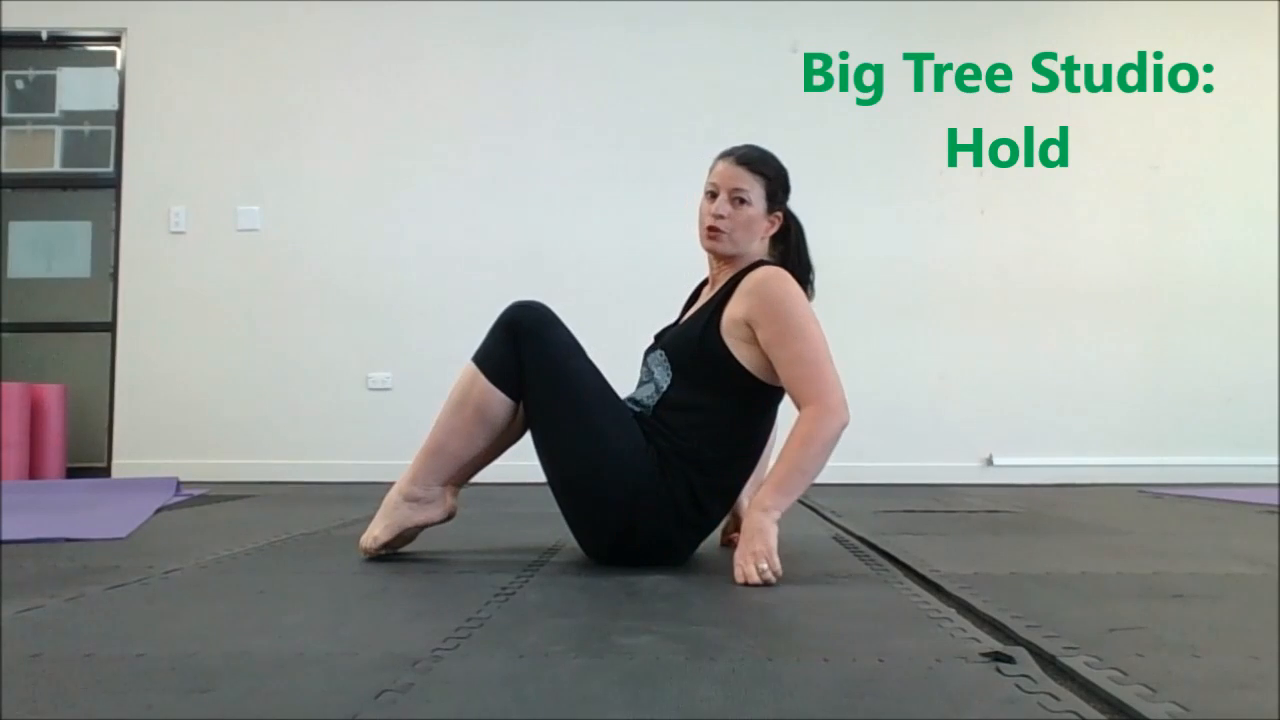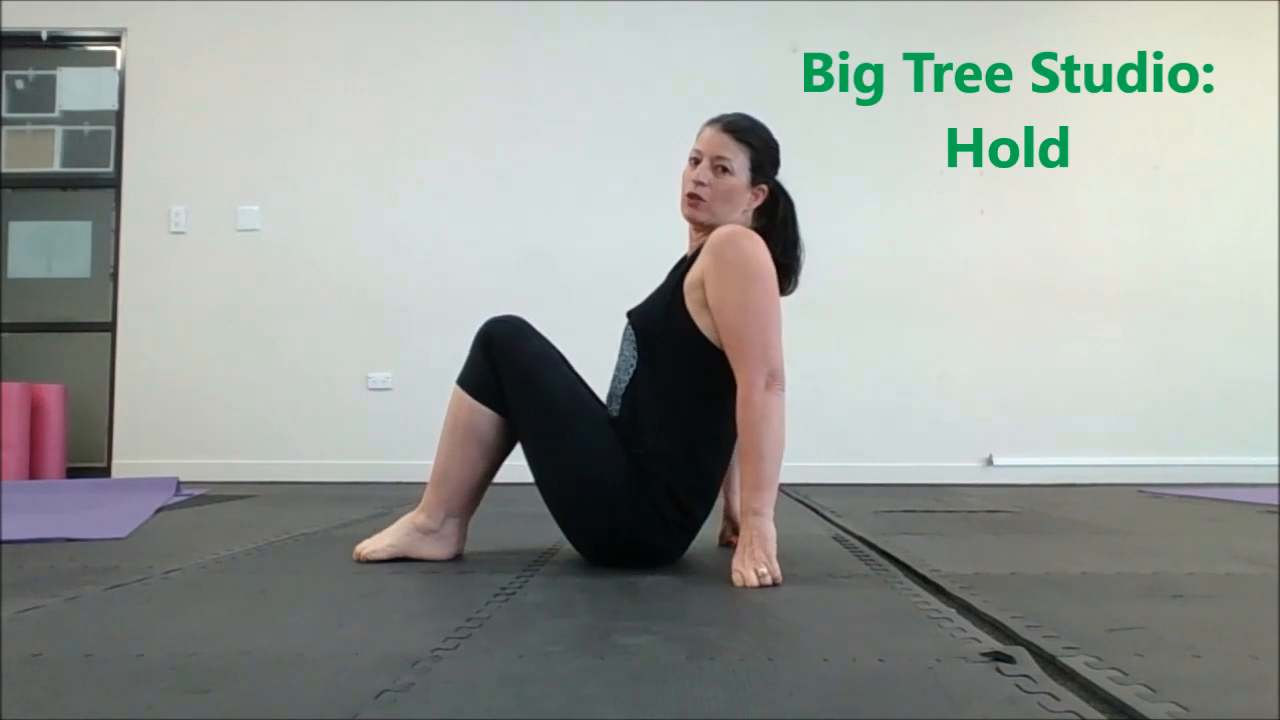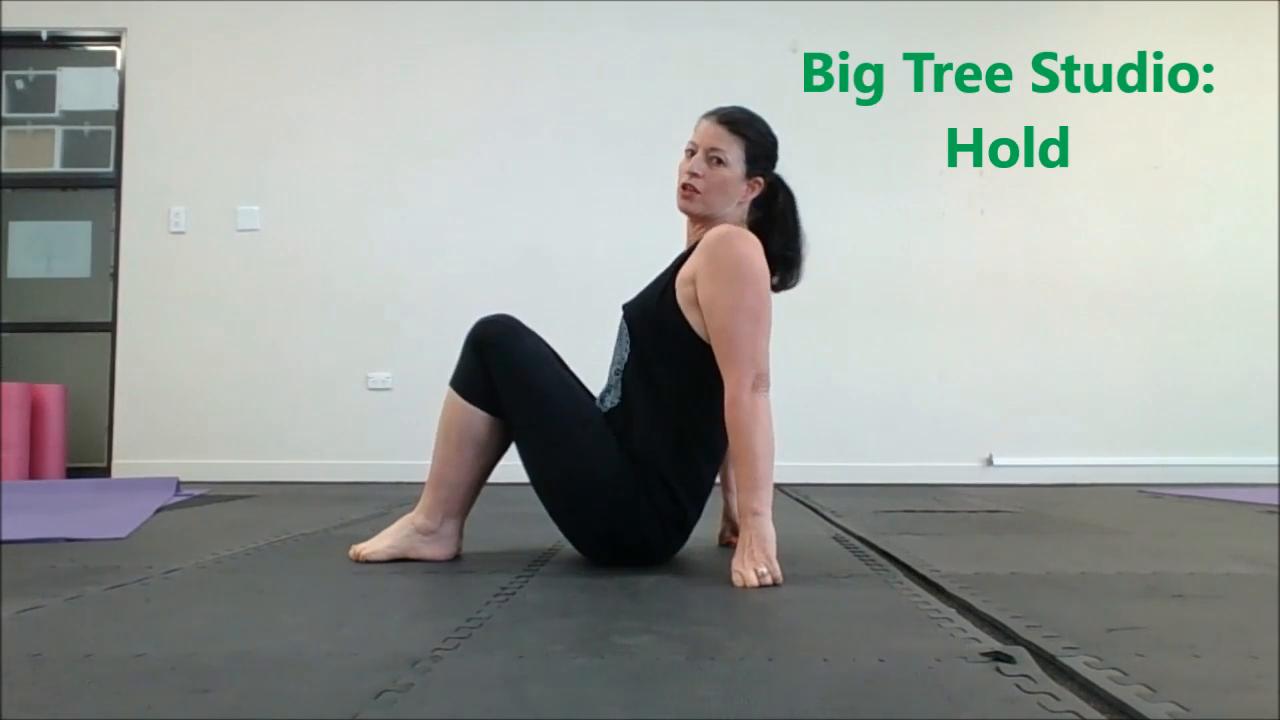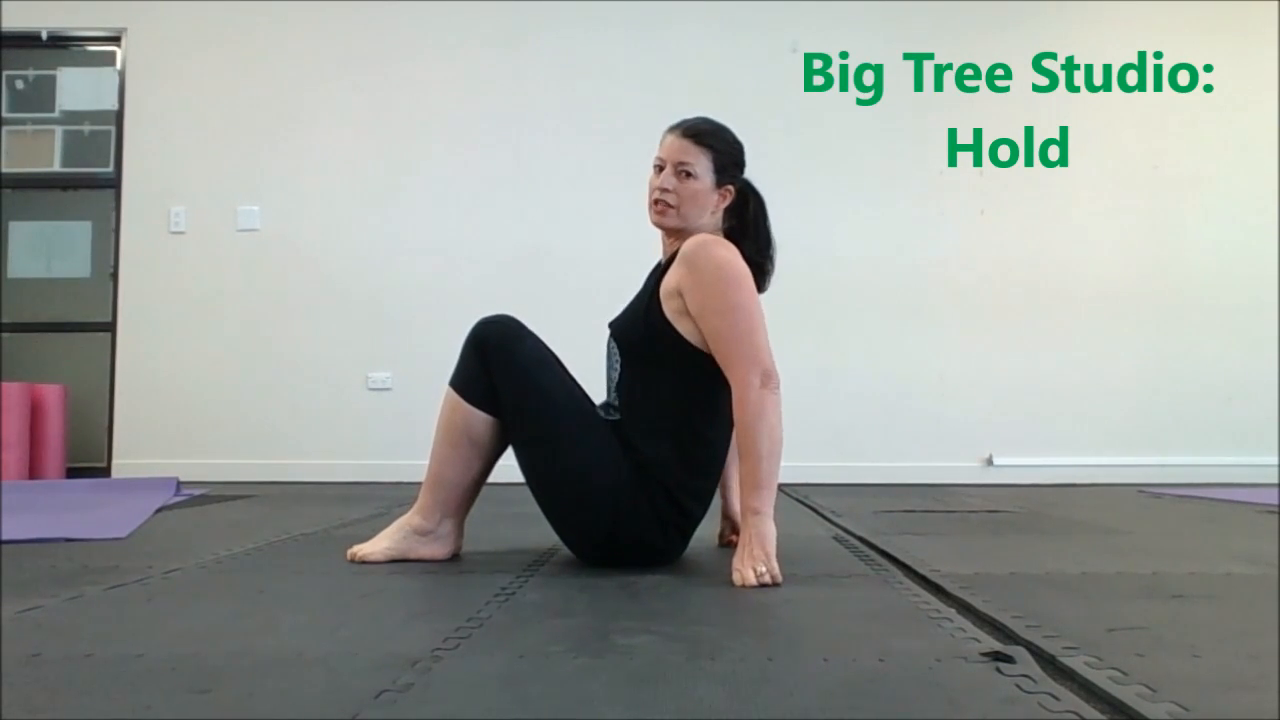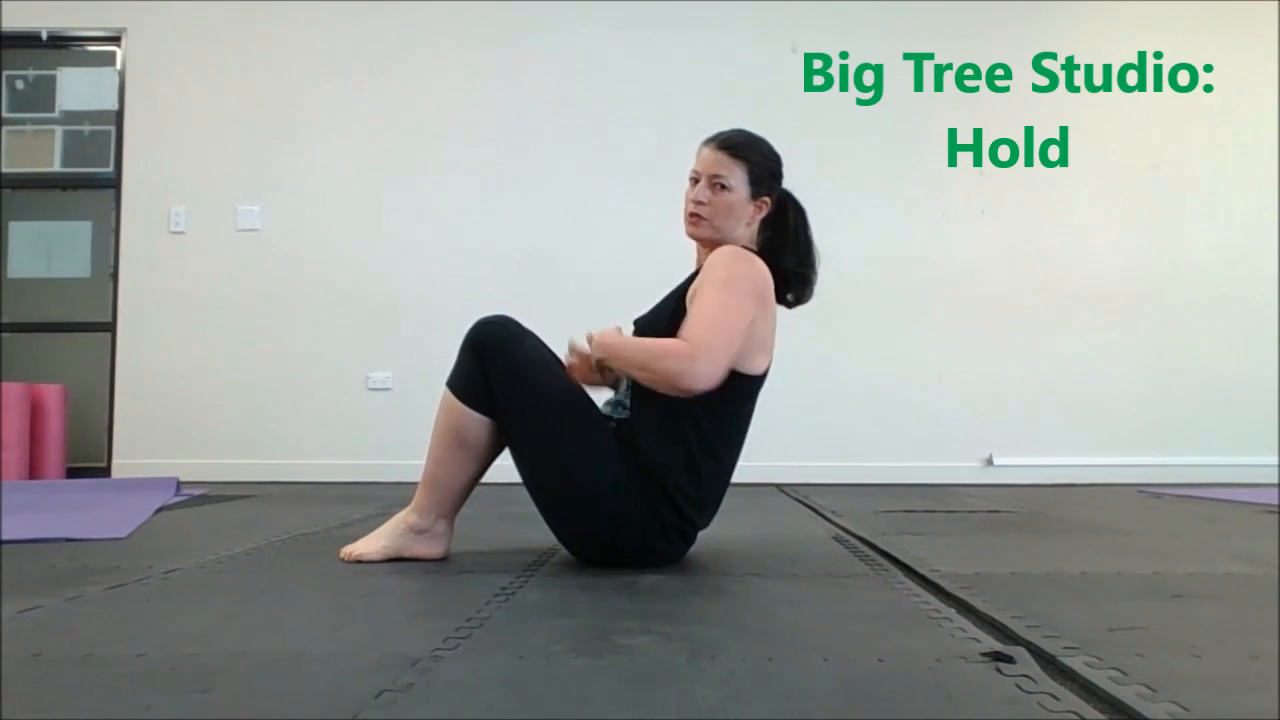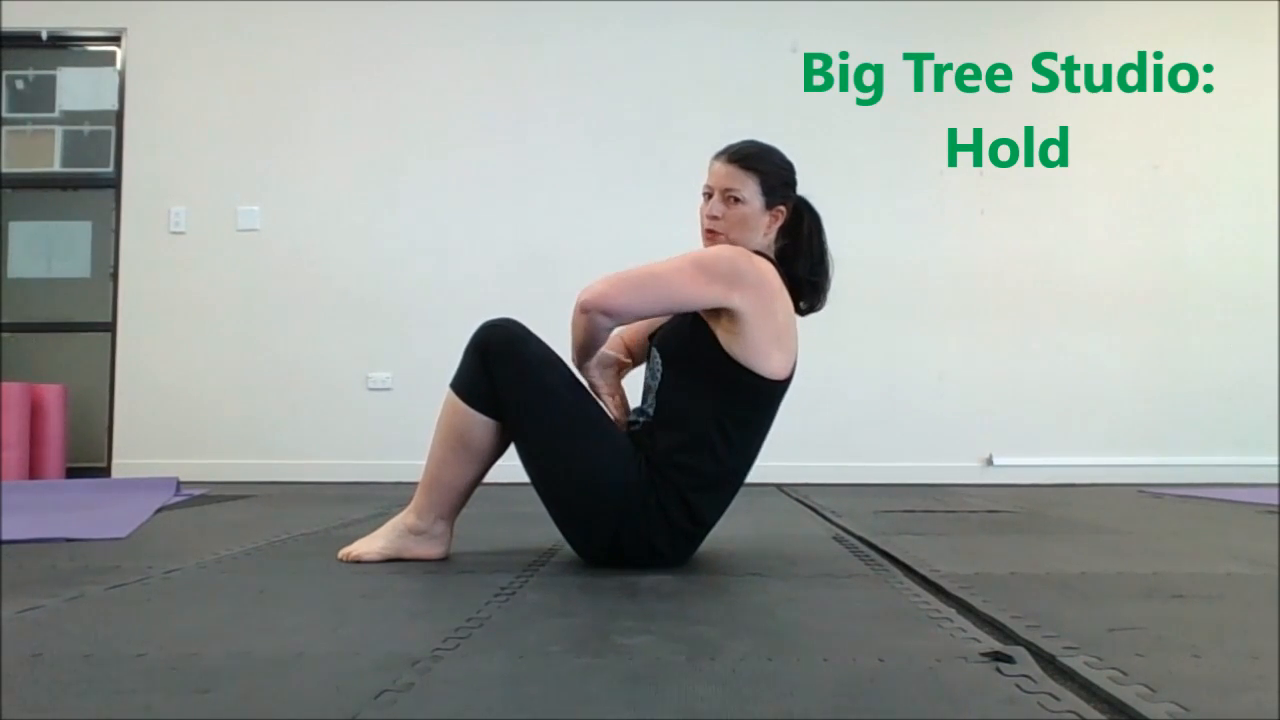
dt=0.7s
person 1, frame 1
left shoulder: (768, 289)
right shoulder: (712, 292)
left elbow: (827, 409)
right elbow: (741, 404)
left wrist: (763, 515)
right wrist: (739, 500)
left hip: (648, 513)
right hip: (639, 504)
left knee: (526, 327)
right knee: (532, 351)
left ankle: (419, 494)
right ankle: (434, 488)
person 1, frame 2
left shoulder: (736, 249)
right shoulder: (702, 259)
left elbow: (763, 385)
right elbow: (718, 395)
left wrist: (758, 524)
right wrist: (733, 506)
left hip: (639, 514)
right hip: (638, 505)
left knee: (504, 343)
right knee: (508, 347)
left ankle: (435, 526)
right ankle: (442, 521)
person 1, frame 3
left shoulder: (730, 248)
right shoulder: (705, 257)
left elbow: (749, 387)
right elbow: (712, 395)
left wrist: (757, 525)
right wrist: (733, 509)
left hip: (635, 512)
right hip: (635, 504)
left knee: (497, 342)
right knee: (501, 347)
left ankle: (432, 528)
right ankle: (439, 523)
person 1, frame 4
left shoulder: (708, 258)
right shoulder: (680, 267)
left elbow: (758, 384)
right elbow: (717, 395)
left wrist: (758, 524)
right wrist: (733, 508)
left hip: (634, 517)
right hip: (637, 508)
left knee: (497, 344)
right knee: (500, 350)
left ankle: (430, 527)
right ankle: (438, 522)
person 1, frame 5
left shoulder: (738, 270)
right shoulder: (717, 274)
left elbow: (694, 370)
left wrist: (610, 348)
right wrist: (610, 360)
left hip: (636, 517)
right hip: (639, 511)
left knee: (495, 344)
right knee: (507, 360)
left ankle: (425, 526)
right ankle: (430, 519)
person 1, frame 6
left shoulder: (741, 272)
right shoulder: (725, 293)
left elbow: (598, 301)
right elbow: (624, 344)
left wrist: (587, 361)
right wrist: (601, 364)
left hip: (644, 517)
right hip: (651, 512)
left knee: (500, 347)
right knee: (509, 362)
left ankle: (424, 527)
right ankle: (429, 522)
